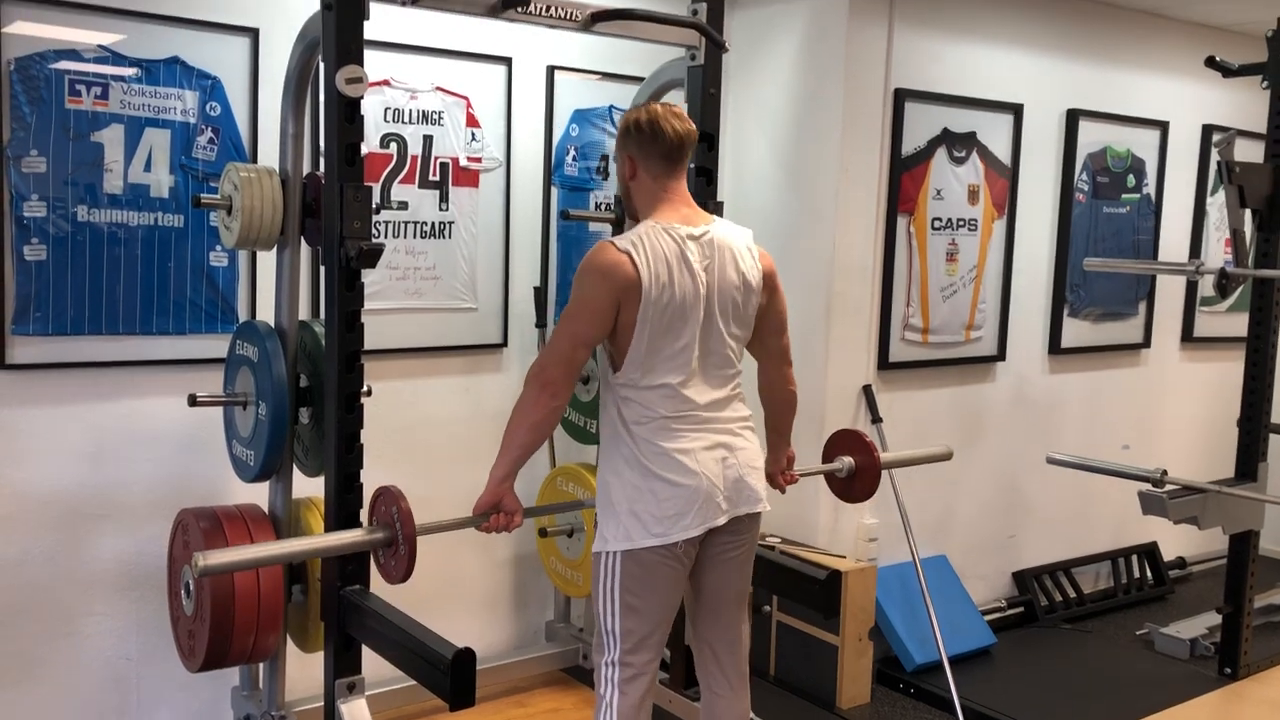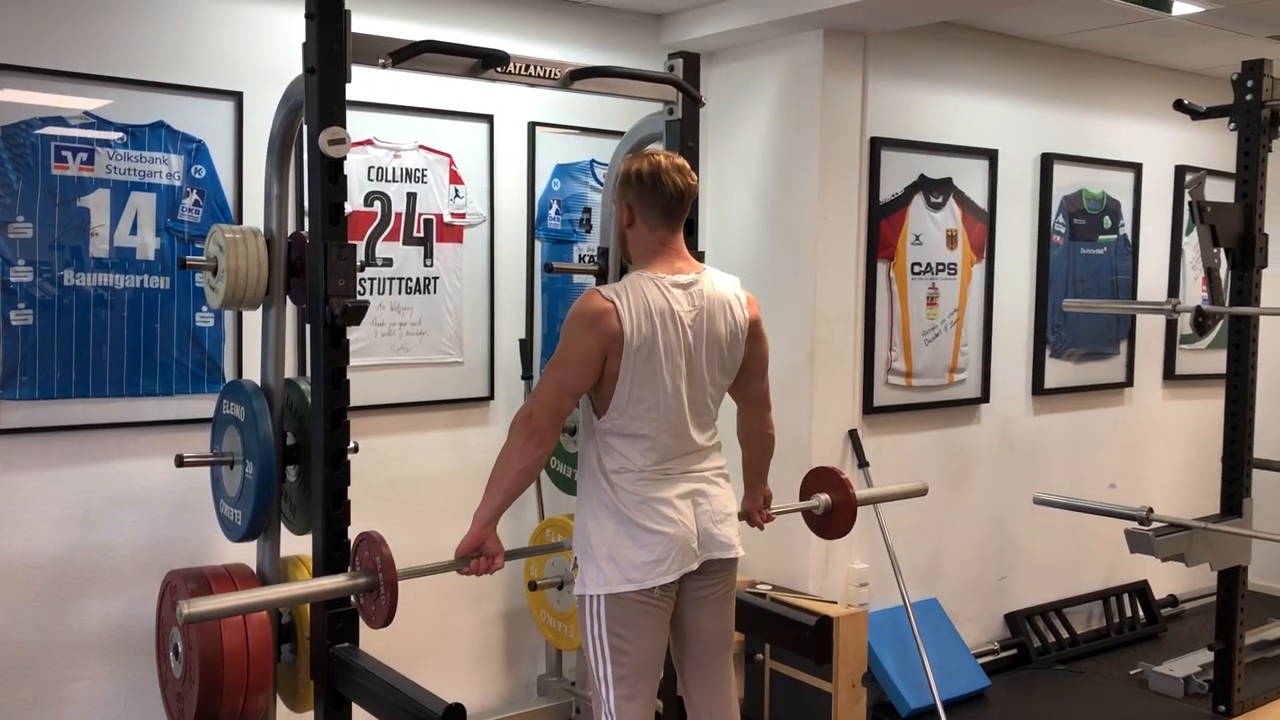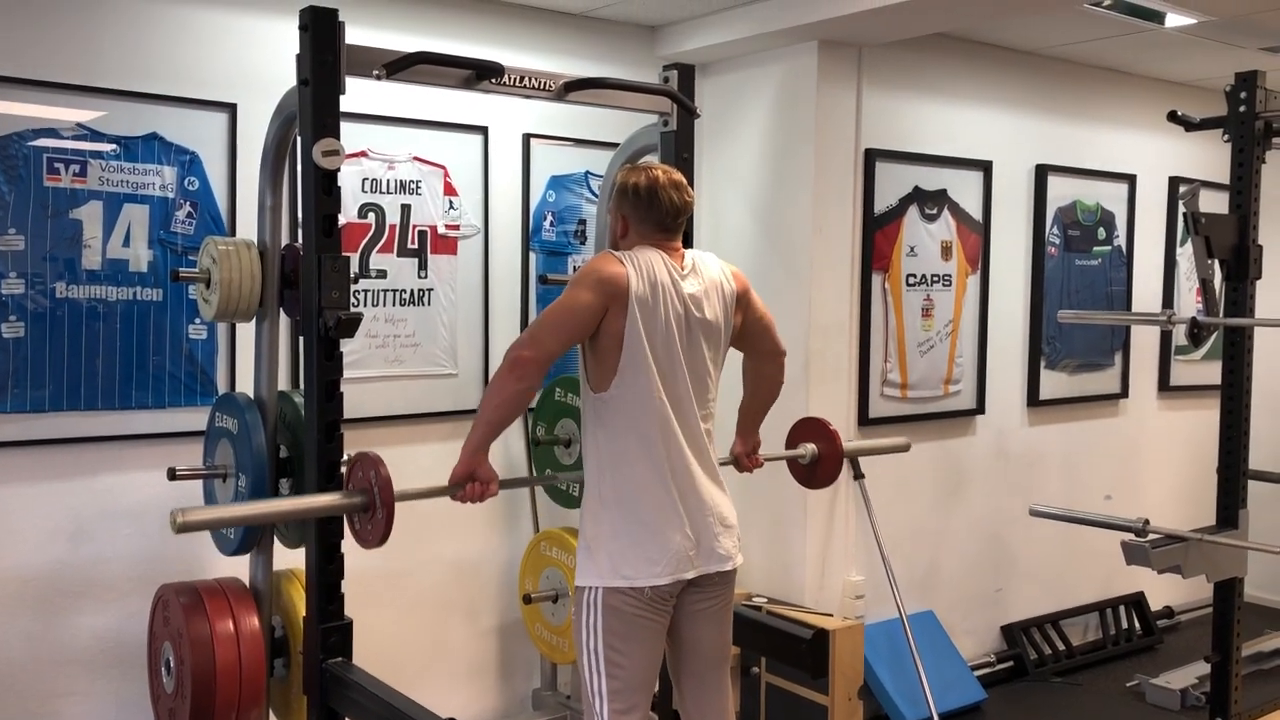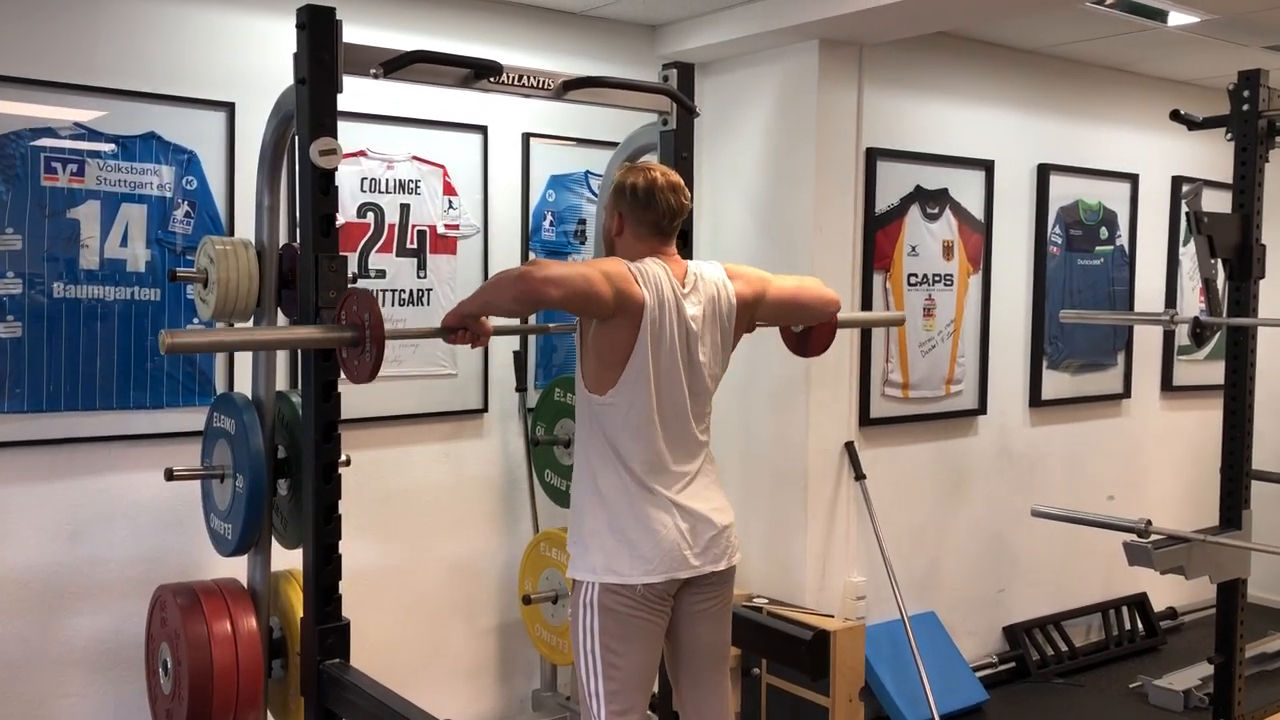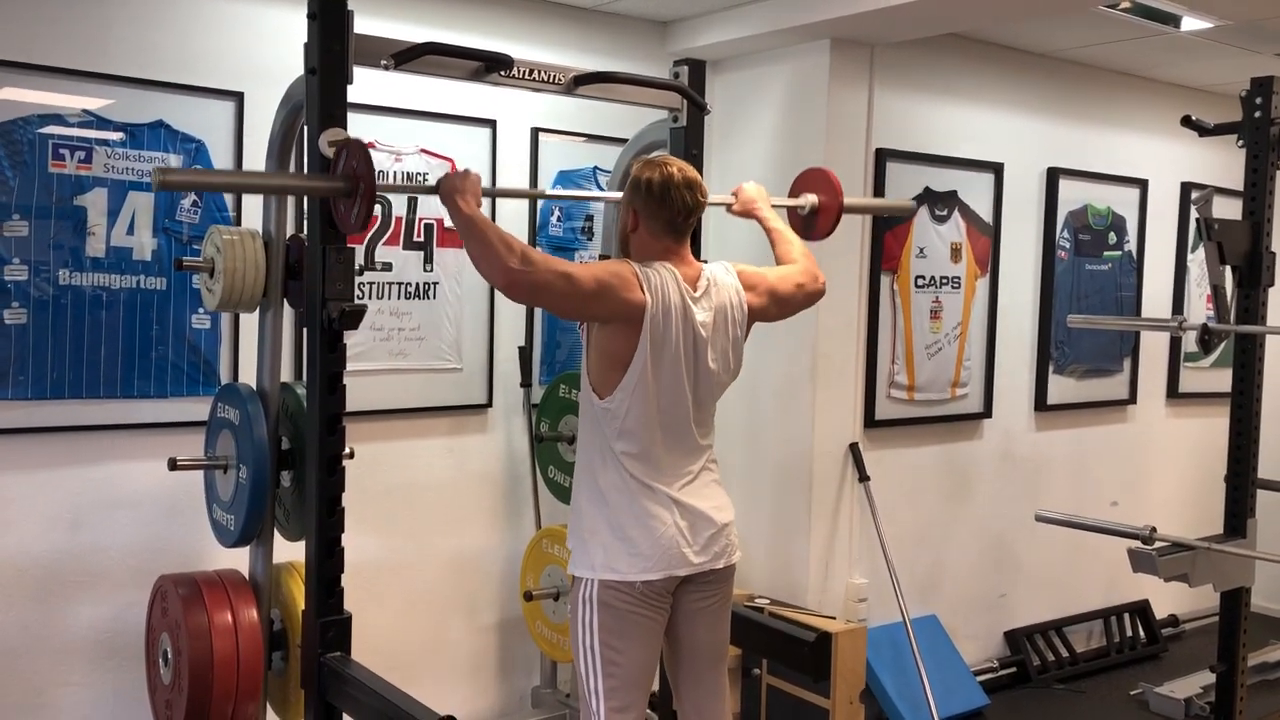
dt=1s
person 1, frame 1
left shoulder: (618, 261)
right shoulder: (752, 255)
left elbow: (551, 380)
right elbow: (779, 370)
left wrist: (500, 482)
right wrist: (779, 452)
left hip: (655, 494)
right hip: (737, 480)
right knee: (726, 657)
person 1, frame 2
left shoulder: (606, 312)
right shoulder: (738, 303)
left elbow: (538, 426)
right elbow: (758, 411)
left wrist: (483, 524)
right wrist: (757, 492)
left hip: (633, 542)
right hip: (712, 526)
person 1, frame 3
left shoulder: (613, 277)
right shoulder: (725, 280)
left elbow: (524, 362)
right elbow: (771, 356)
left wrist: (474, 454)
right wrist: (747, 436)
left hip: (632, 550)
right hip: (712, 537)
person 1, frame 4
left shoulder: (622, 283)
right shoulder: (728, 286)
left elbow: (533, 282)
right elbow: (825, 300)
left wrist: (469, 311)
left hip: (628, 554)
right hip: (709, 540)
person 1, frame 5
left shoulder: (629, 292)
right shoulder: (737, 290)
left elbow: (514, 273)
right elbow: (809, 279)
left wrist: (463, 205)
right wrist: (765, 212)
left hip: (627, 553)
right hip: (710, 540)
